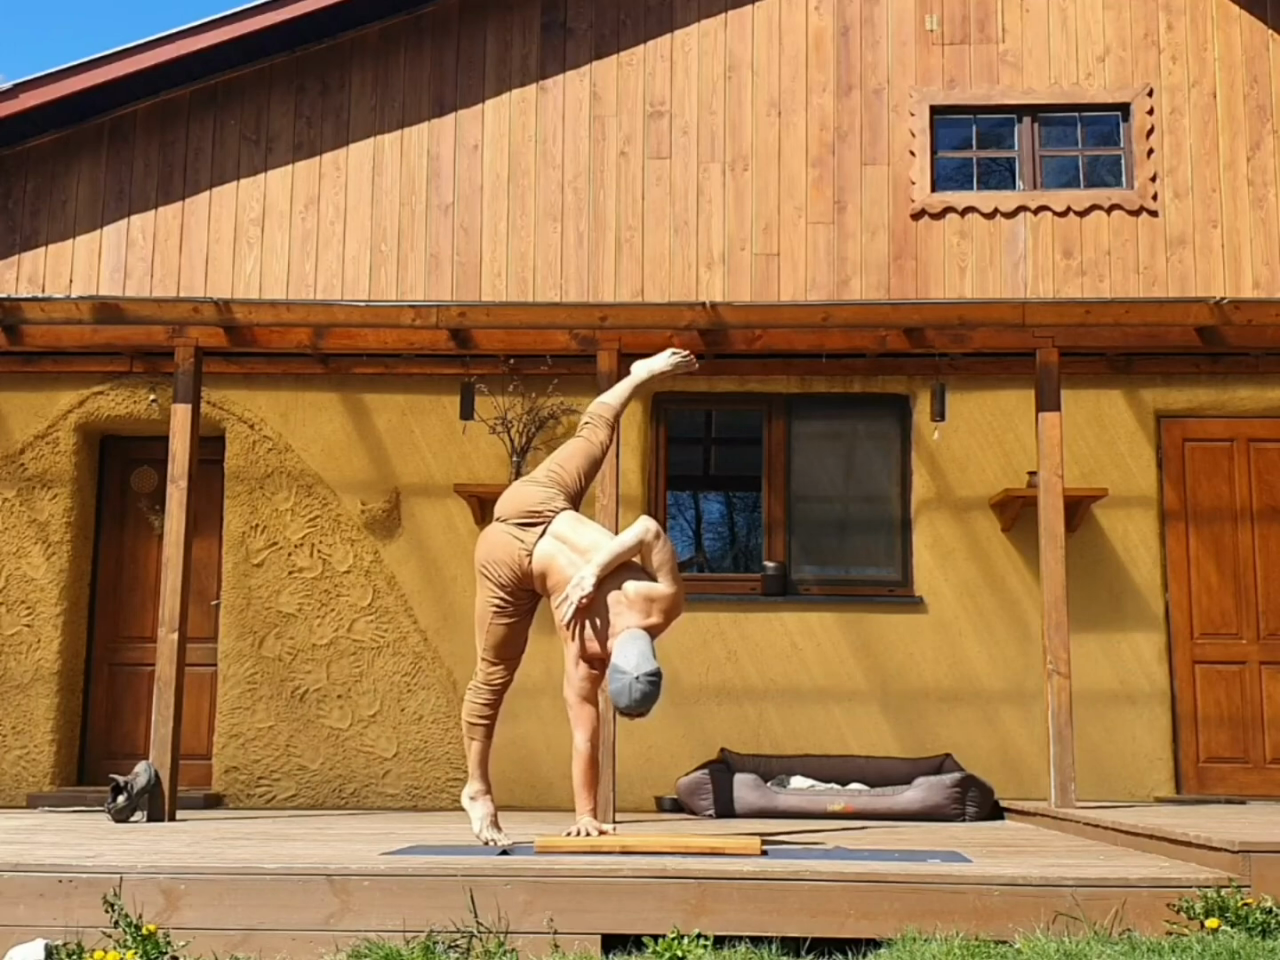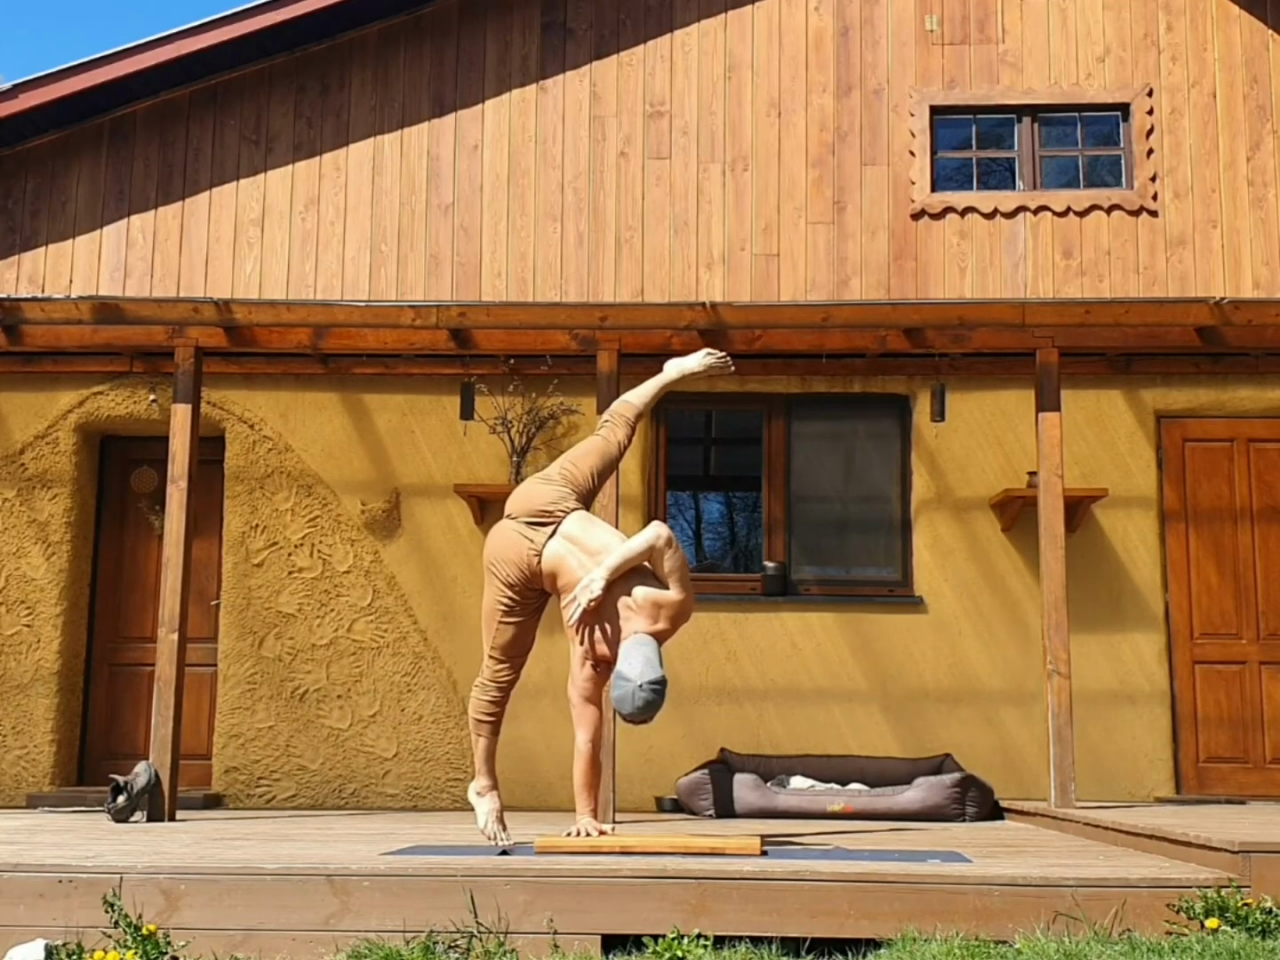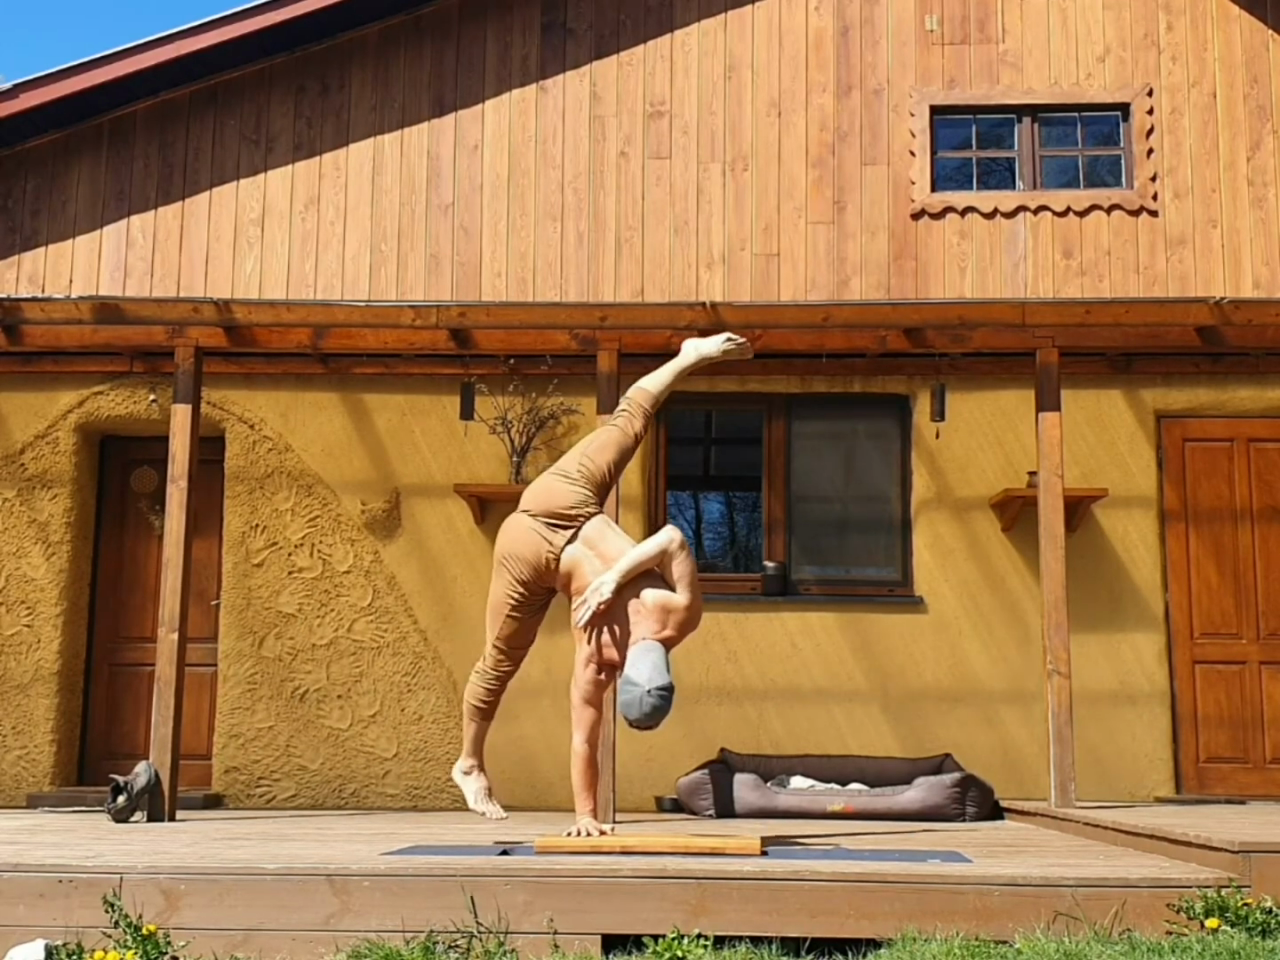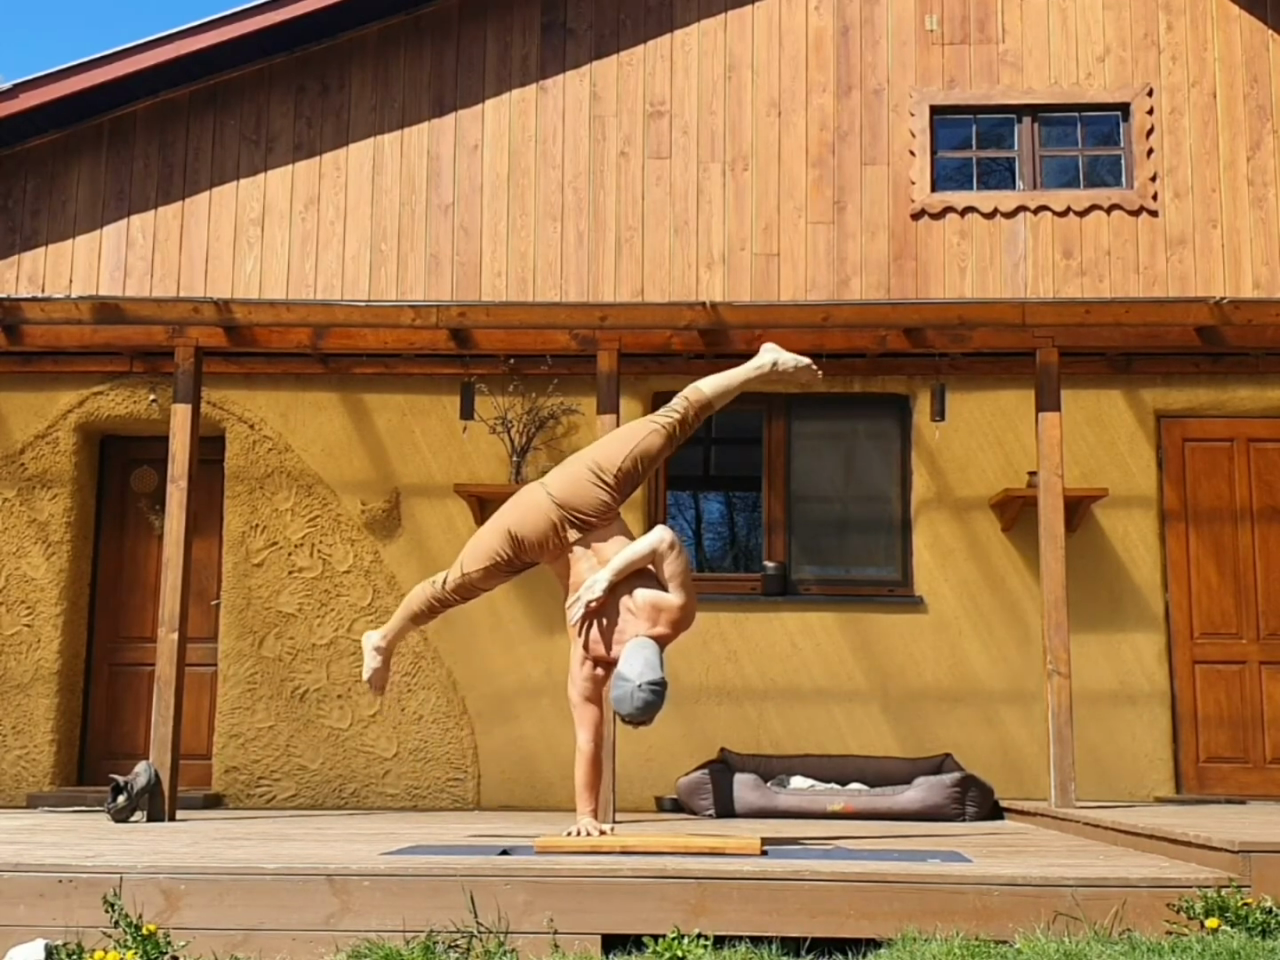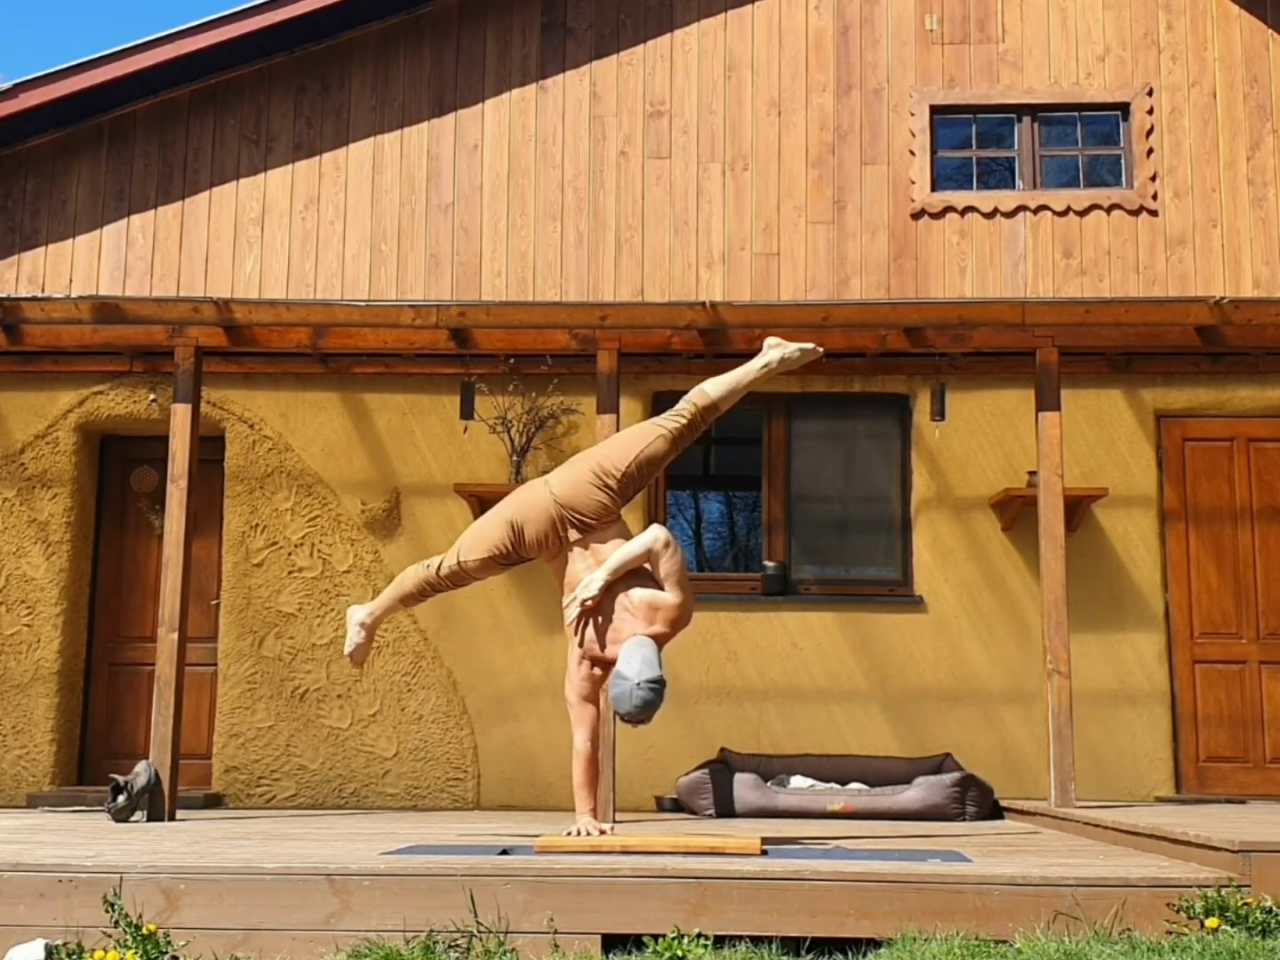
dt=1s
person 1, frame 1
left shoulder: (666, 602)
right shoulder: (584, 651)
left elbow: (649, 528)
right elbow: (584, 738)
left wrist: (592, 572)
right wrist: (585, 816)
left hip: (545, 508)
right hip: (511, 558)
left knee: (595, 433)
right knee: (493, 677)
left ankle: (643, 373)
right ankle: (477, 789)
person 1, frame 2
left shoulder: (676, 607)
right shoulder: (592, 654)
left elbow: (661, 534)
right elbow: (586, 740)
left wrist: (604, 575)
right wrist: (586, 817)
left hip: (556, 506)
right hip: (520, 555)
left knee: (613, 434)
right knee: (499, 674)
left ankle: (676, 373)
right ankle: (484, 785)
person 1, frame 3
left shoulder: (684, 615)
right shoulder: (597, 659)
left elbow: (673, 538)
right elbow: (583, 741)
left wrist: (613, 579)
right wrist: (585, 817)
left hip: (568, 505)
right hip: (533, 551)
left knee: (628, 423)
right knee: (497, 663)
left ankle: (692, 356)
right ankle: (469, 764)
person 1, frame 4
left shoulder: (676, 614)
right shoulder: (589, 659)
left elbow: (666, 538)
right elbow: (587, 743)
left wrist: (606, 579)
right wrist: (585, 814)
left hip: (582, 501)
right hip: (541, 525)
left knee: (674, 420)
right knee: (455, 586)
left ankle: (765, 365)
right ankle: (383, 640)
person 1, frame 5
left shoulder: (673, 614)
right shoulder: (587, 659)
left elbow: (660, 538)
right elbow: (584, 744)
left wrist: (602, 578)
right wrist: (584, 815)
left hip: (585, 500)
right hip: (539, 518)
left knee: (680, 422)
right knee: (449, 571)
left ankle: (769, 360)
right ankle: (368, 616)
